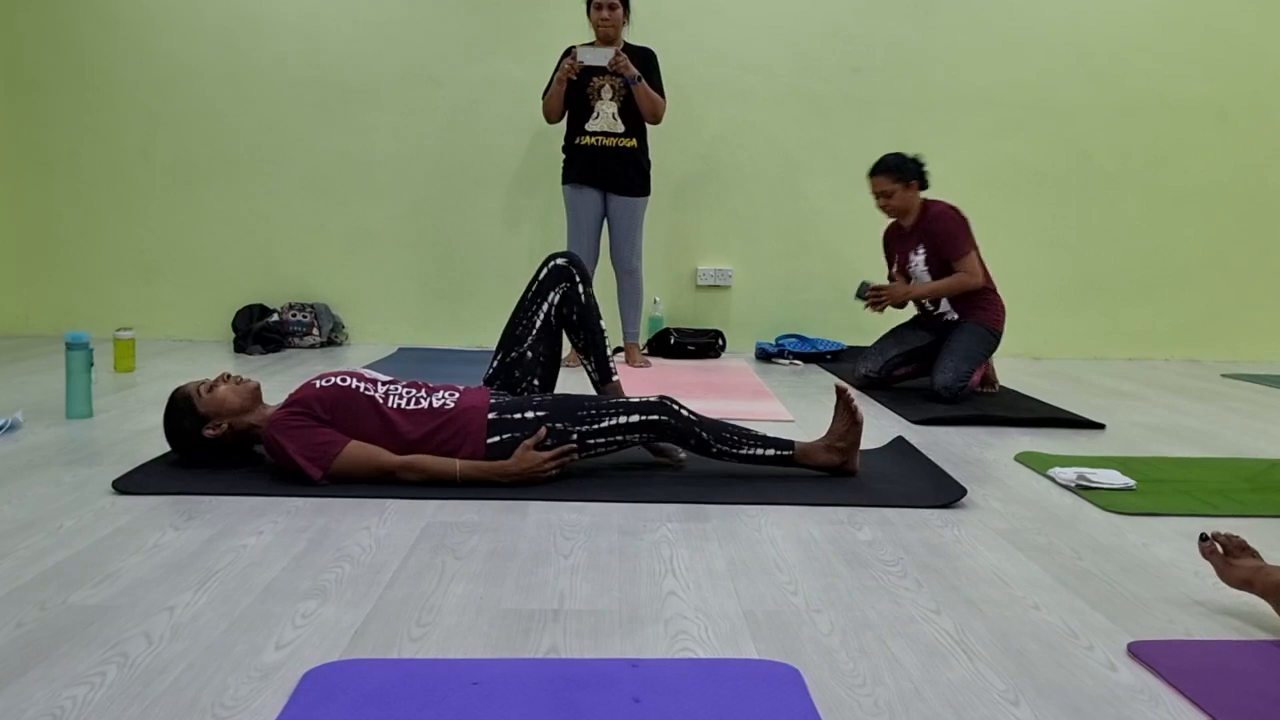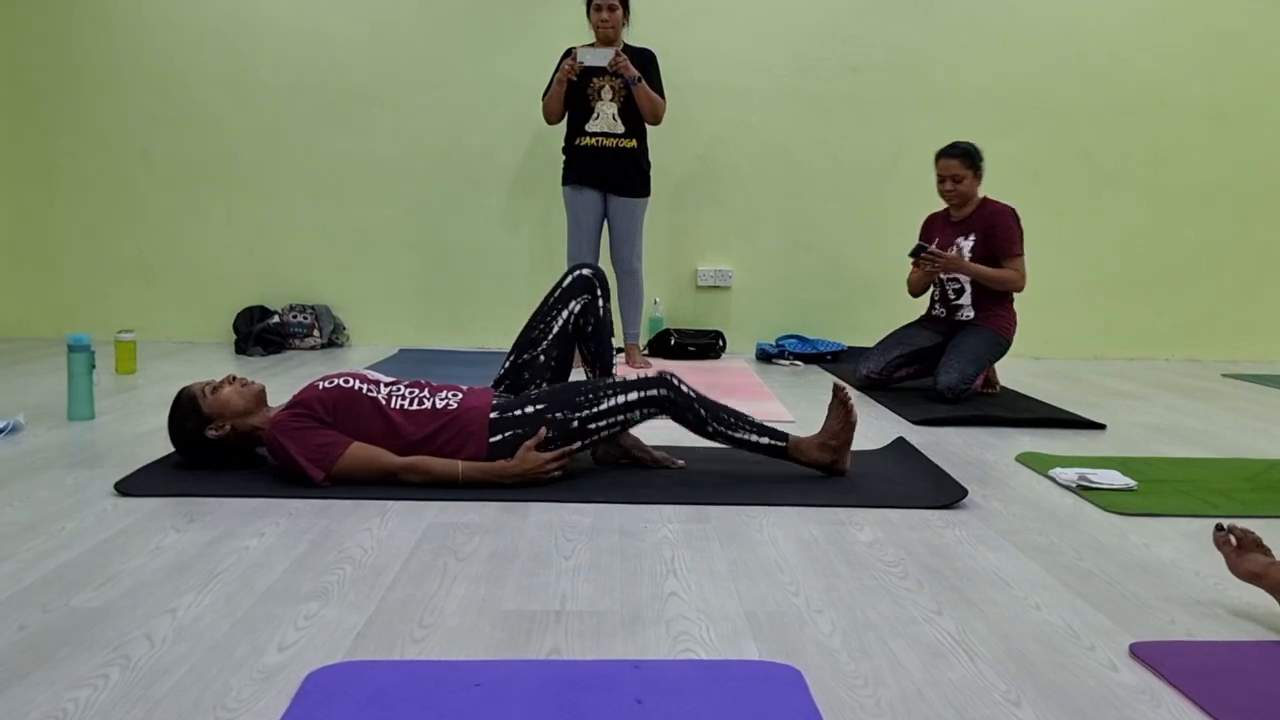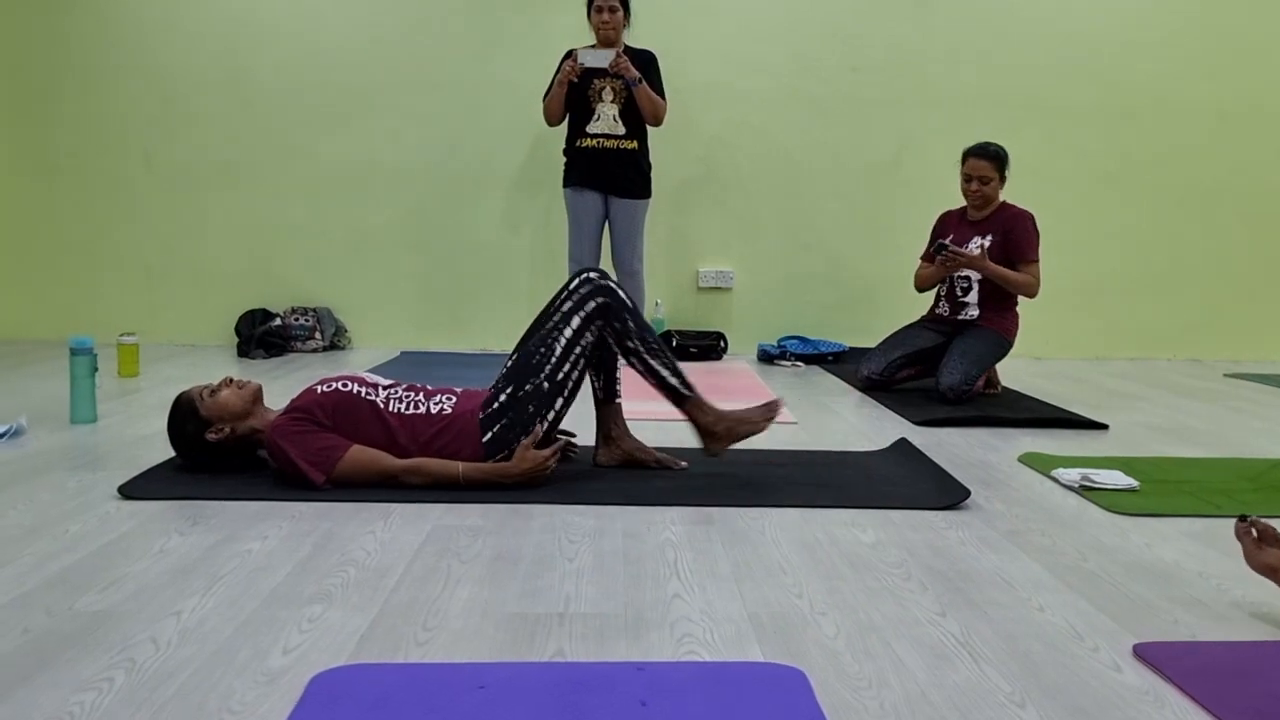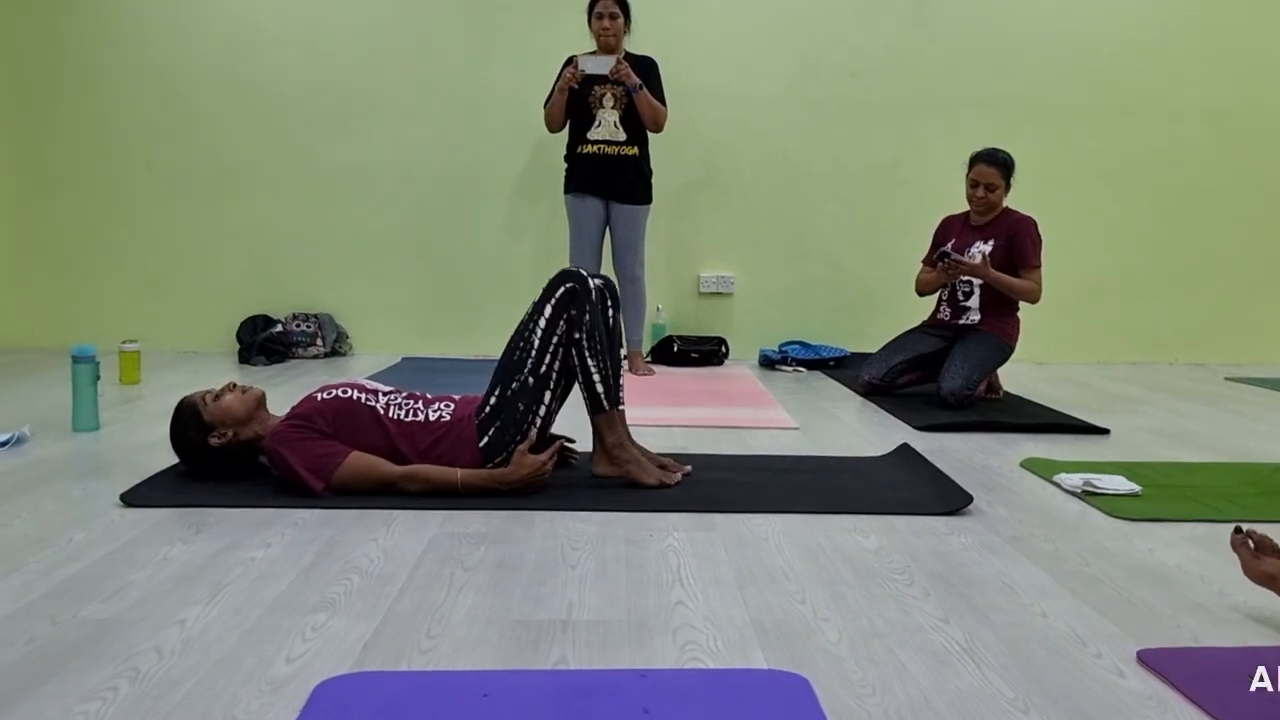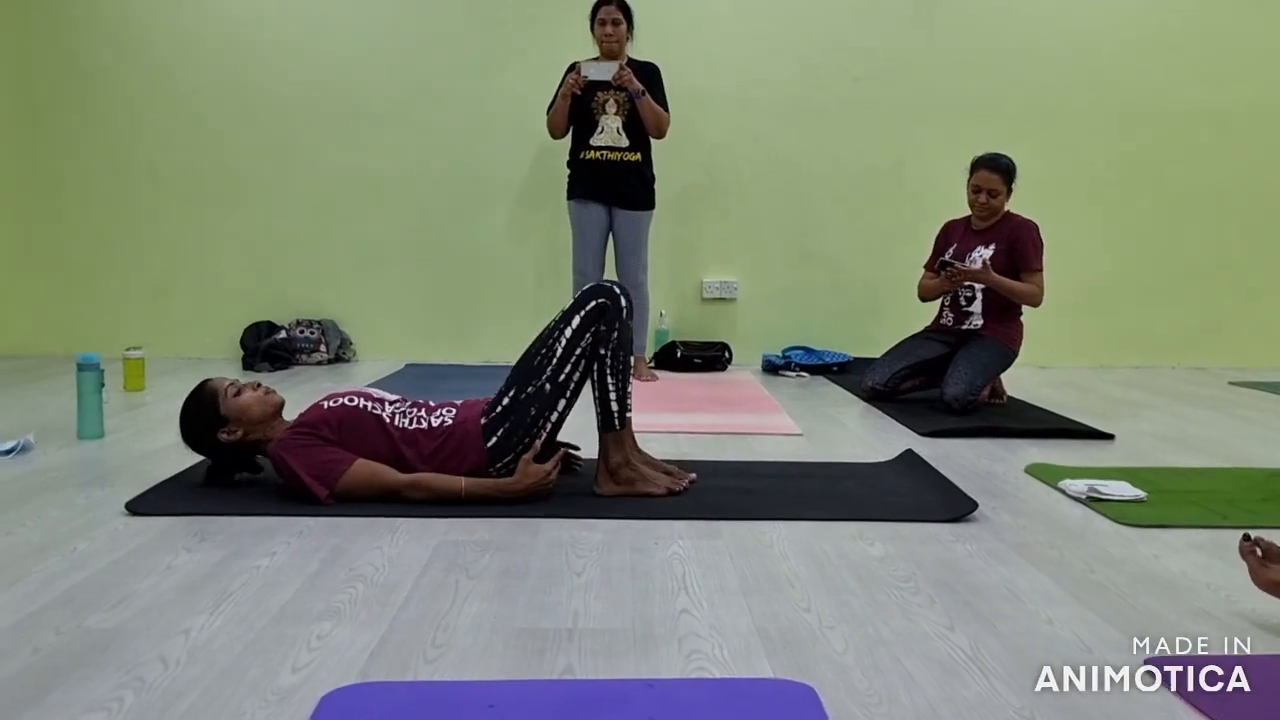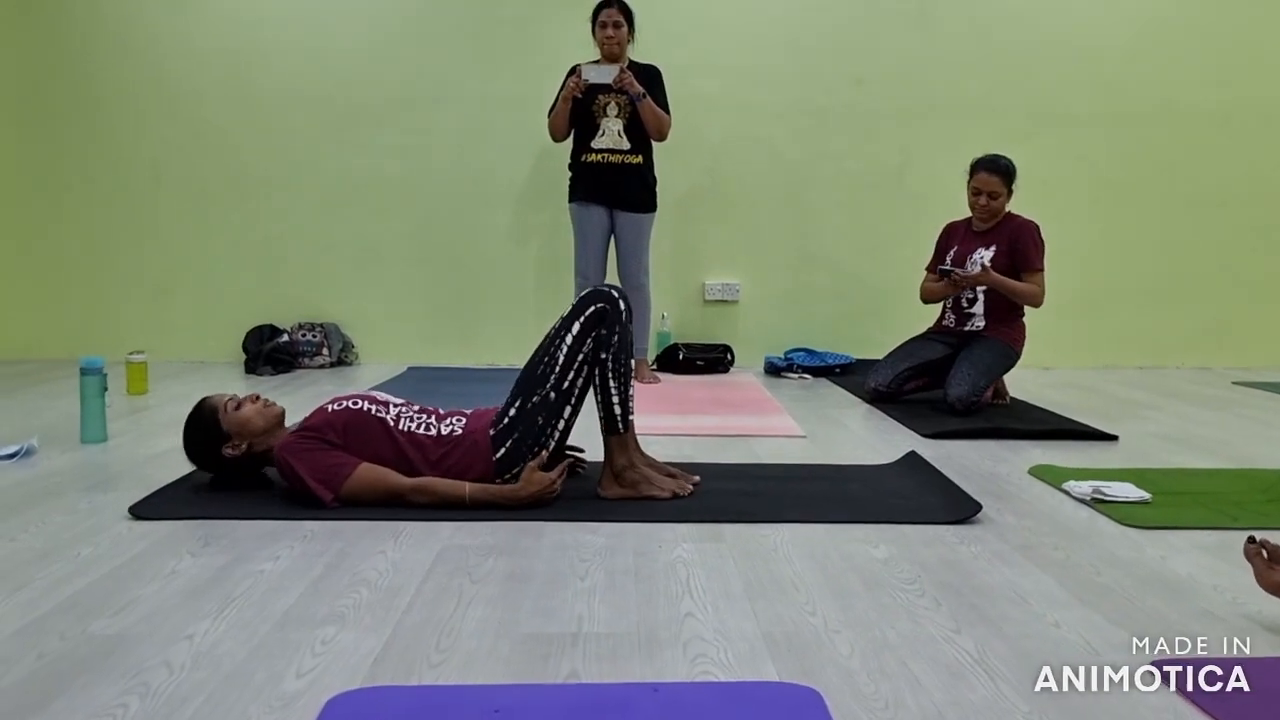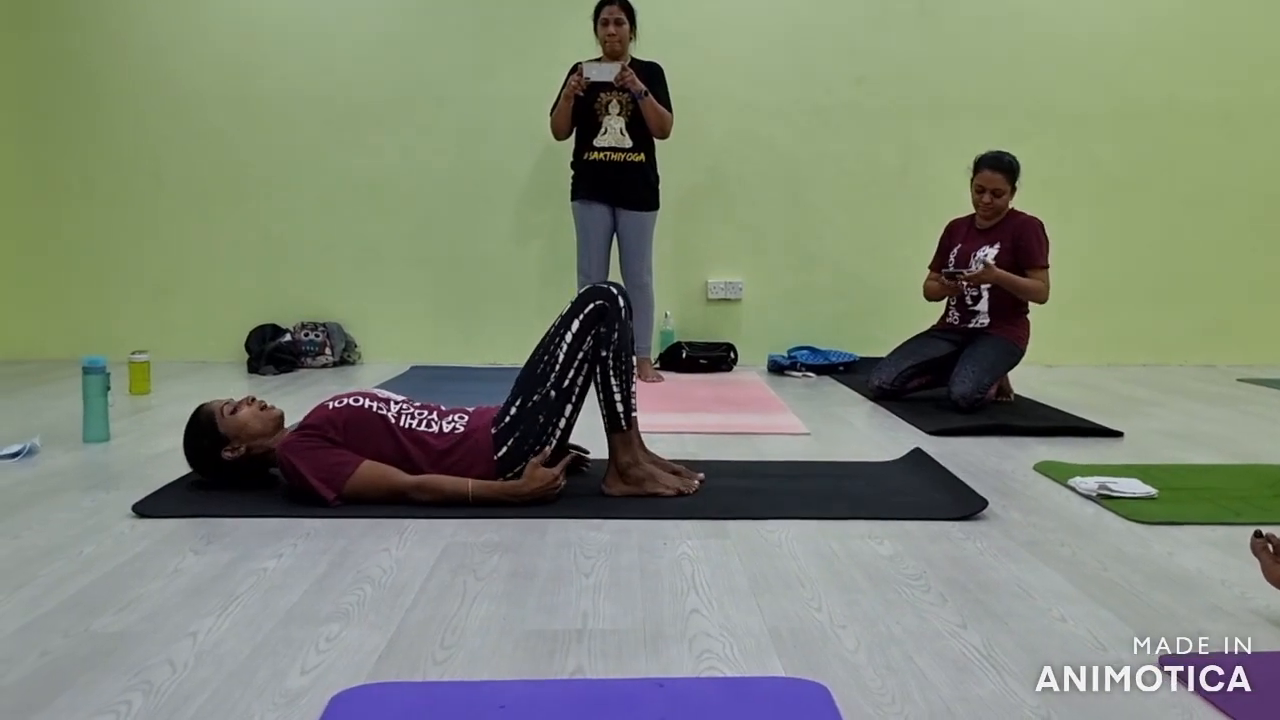
dt=0.3s
person 1, frame 1
left shoulder: (301, 409)
right shoulder: (288, 436)
right elbow: (399, 467)
right wrist: (501, 472)
left hip: (493, 402)
right hip: (492, 436)
left knee: (563, 269)
right knee: (663, 416)
left ankle: (616, 399)
right ankle: (815, 454)
person 1, frame 2
left shoulder: (303, 410)
right shoulder: (288, 436)
right elbow: (401, 468)
right wrist: (502, 473)
left hip: (496, 404)
right hip: (496, 436)
left knee: (585, 280)
right knee: (659, 387)
left ankle: (612, 437)
right ankle: (806, 450)
person 1, frame 3
left shoulder: (298, 416)
right shoulder: (289, 440)
right elbow: (402, 470)
right wrist: (501, 473)
left hip: (481, 407)
right hip: (489, 436)
left knee: (592, 283)
right knee: (604, 300)
left ankle: (614, 439)
right ankle: (709, 419)
person 1, frame 4
left shoulder: (301, 421)
right shoulder: (288, 445)
right elbow: (400, 477)
left wrist: (532, 433)
right wrist: (502, 478)
left hip: (479, 418)
right hip: (490, 442)
left knee: (593, 289)
right knee: (571, 287)
left ankle: (613, 442)
right ankle: (612, 447)
person 1, frame 5
left shoulder: (308, 430)
right shoulder: (293, 453)
right elbow: (405, 485)
left wrist: (535, 438)
right wrist: (507, 487)
left hip: (485, 421)
right hip: (493, 446)
left knee: (608, 298)
right knee: (602, 305)
left ankle: (622, 453)
right ankle: (617, 469)
person 1, frame 6
left shoulder: (311, 434)
right shoulder: (298, 456)
right elbow: (409, 489)
left wrist: (545, 442)
right wrist: (512, 494)
left hip: (492, 433)
right hip: (503, 455)
left knee: (606, 304)
right knee: (601, 311)
left ankle: (627, 458)
right ankle: (621, 472)
person 1, frame 7
left shoulder: (310, 436)
right shoulder: (299, 455)
right elbow: (412, 487)
left wrist: (548, 439)
right wrist: (513, 489)
left hip: (492, 430)
right hip: (504, 454)
left knee: (607, 300)
right knee: (599, 306)
left ankle: (631, 454)
right ankle: (625, 469)
person 2, frame 1
left shoulder: (643, 57)
right shoulder: (573, 55)
left elbow: (656, 115)
right elbow: (551, 116)
left wrist: (632, 74)
right wrist: (561, 79)
left hip: (629, 175)
right hip: (581, 174)
left knee: (628, 262)
right knee: (580, 260)
left ankle: (632, 344)
person 2, frame 2
left shoulder: (643, 58)
right shoulder: (573, 56)
left elbow: (657, 117)
right elbow: (550, 118)
left wrist: (632, 75)
right wrist: (561, 80)
left hip: (629, 179)
right hip: (581, 177)
left knee: (628, 264)
right knee: (581, 263)
left ankle: (632, 346)
person 2, frame 3
left shoulder: (643, 60)
right shoulder: (573, 59)
left elbow: (657, 117)
right elbow: (551, 118)
left wrist: (633, 76)
right wrist: (562, 81)
left hip: (631, 179)
right hip: (582, 178)
left knee: (629, 266)
right knee: (581, 264)
person 2, frame 4
left shoulder: (644, 65)
right shoulder: (574, 65)
left elbow: (658, 123)
right elbow: (553, 125)
left wrist: (633, 83)
right wrist: (563, 87)
left hip: (631, 184)
right hip: (583, 183)
left knee: (631, 270)
right knee: (583, 269)
left ankle: (635, 353)
person 2, frame 5
left shoulder: (647, 72)
right shoulder: (577, 71)
left elbow: (660, 130)
right elbow: (556, 131)
left wrist: (636, 89)
right wrist: (566, 93)
left hip: (634, 191)
right hip: (586, 190)
left knee: (634, 276)
right knee: (586, 275)
left ankle: (638, 358)
person 2, frame 6
left shoulder: (648, 74)
right shoulder: (578, 74)
left elbow: (661, 132)
right elbow: (557, 134)
left wrist: (637, 92)
right wrist: (567, 97)
left hip: (636, 193)
right hip: (588, 193)
left knee: (636, 278)
right knee: (588, 278)
left ankle: (640, 361)
person 2, frame 7
left shoulder: (650, 72)
right shoulder: (581, 71)
left elbow: (664, 130)
right elbow: (559, 133)
left wrist: (638, 89)
right wrist: (569, 94)
left hip: (638, 191)
right hip: (590, 190)
left knee: (639, 277)
right knee: (591, 277)
left ankle: (644, 359)
person 3, frame 1
left shoulder: (941, 218)
right shoulder: (892, 234)
left elbow: (973, 278)
right elbow: (900, 290)
left wrist: (908, 293)
right wrist: (886, 299)
left hip: (976, 318)
right hip: (930, 322)
left knee: (946, 386)
right knee: (865, 375)
left ankle: (978, 368)
right ankle: (947, 360)
person 3, frame 2
left shoulder: (999, 216)
right shoulder: (933, 223)
left elbow: (1017, 280)
right elbow: (914, 289)
left wrist: (963, 267)
right wrist: (926, 273)
left hip: (987, 324)
right hip: (938, 322)
left knee: (950, 385)
right knee: (866, 373)
left ankle: (978, 370)
right ankle: (946, 362)
person 3, frame 3
left shoulder: (1017, 221)
right shoulder: (947, 220)
left elbow: (1031, 286)
right elbow: (920, 283)
left wrist: (984, 266)
right wrist: (941, 269)
left hip: (989, 325)
right hip: (940, 321)
left knee: (952, 386)
right knee: (869, 373)
left ankle: (979, 369)
right ankle: (951, 361)
person 3, frame 4
left shoulder: (1020, 226)
right shoulder: (950, 225)
left elbow: (1034, 292)
right elbow: (921, 286)
left wrist: (987, 274)
right wrist: (941, 276)
left hip: (991, 330)
right hip: (941, 326)
left knee: (953, 391)
right knee: (870, 378)
left ankle: (981, 376)
right ankle: (951, 366)
person 3, frame 5
left shoulder: (1021, 230)
right shoulder: (951, 230)
left elbow: (1035, 295)
right elbow: (923, 291)
left wrist: (989, 278)
right wrist: (944, 283)
left hip: (994, 335)
right hip: (945, 331)
left knee: (957, 396)
right knee: (874, 384)
left ankle: (985, 381)
right ankle: (955, 371)
person 3, frame 6
left shoulder: (1022, 231)
right shoulder: (952, 231)
left elbow: (1036, 296)
right elbow: (925, 292)
left wrist: (992, 279)
right wrist: (947, 288)
left hip: (997, 336)
right hip: (948, 332)
left knee: (960, 397)
right knee: (877, 385)
left ankle: (987, 382)
right ankle: (959, 372)
person 3, frame 7
left shoulder: (1026, 228)
right shoulder: (955, 228)
left elbow: (1041, 292)
right elbow: (928, 289)
left wrist: (997, 276)
right wrist: (945, 287)
left hip: (1001, 333)
right hip: (952, 330)
left knee: (964, 394)
right knee: (880, 383)
left ankle: (991, 379)
right ankle: (962, 370)
